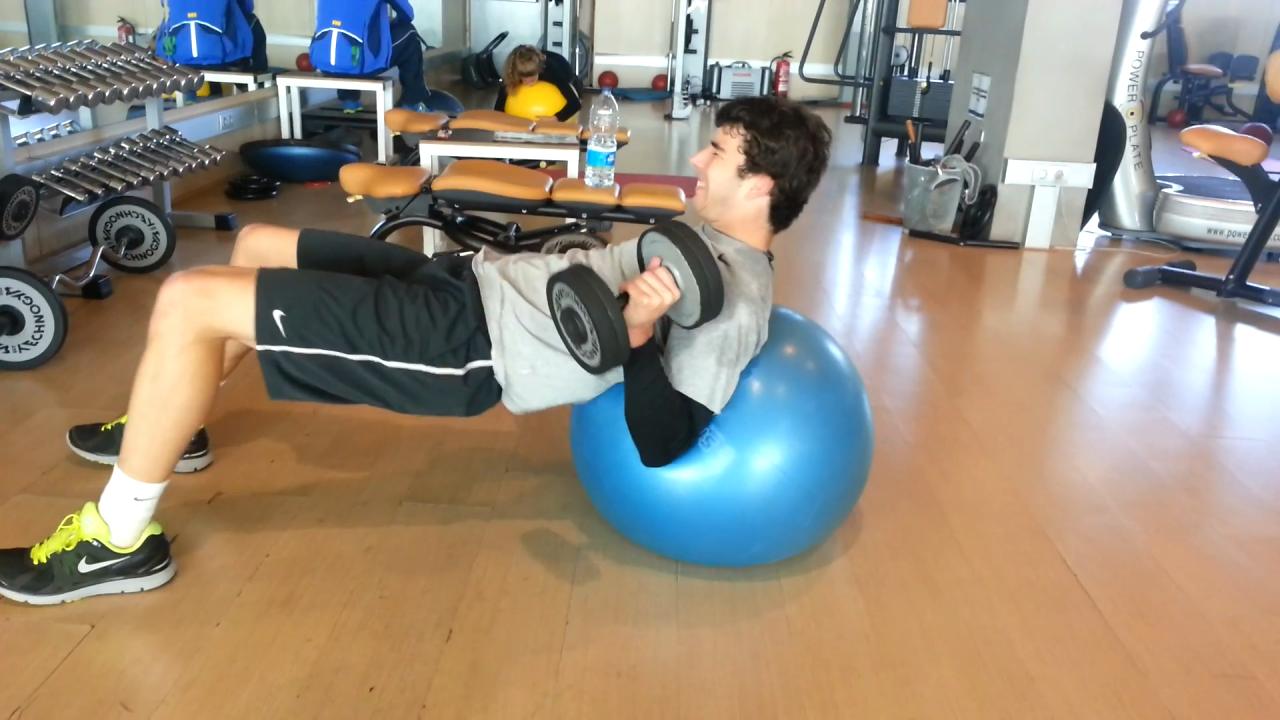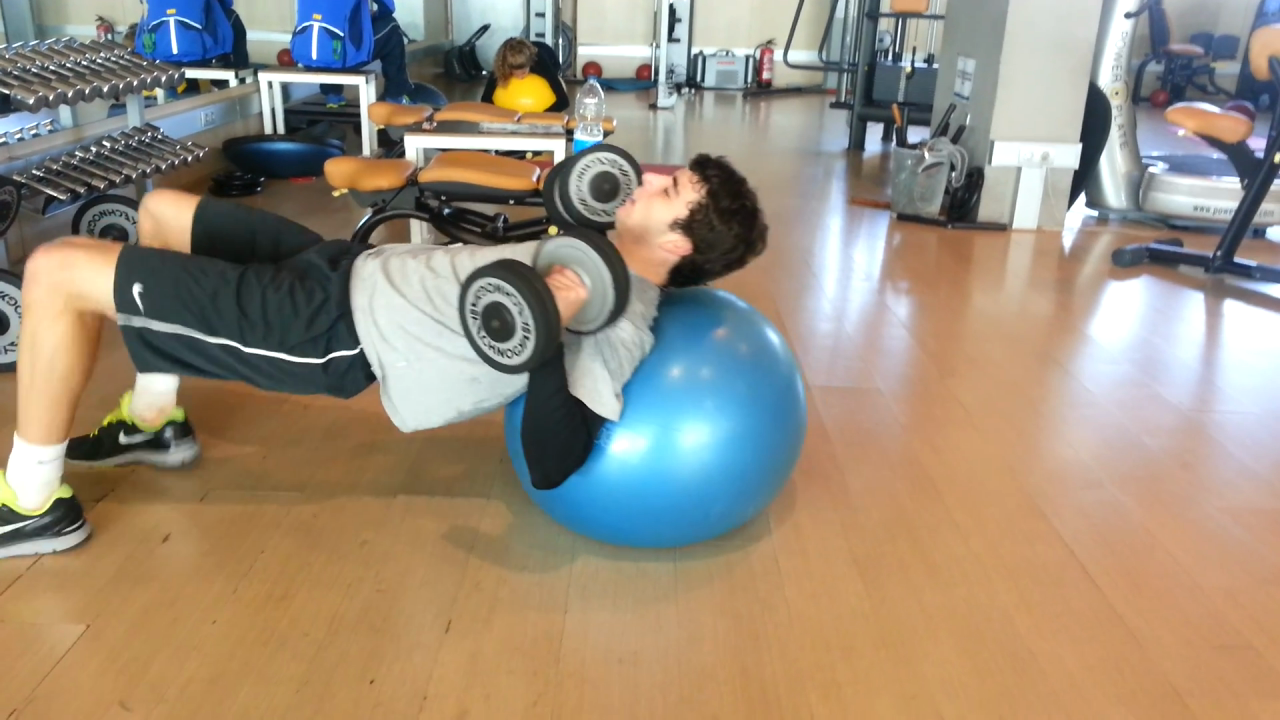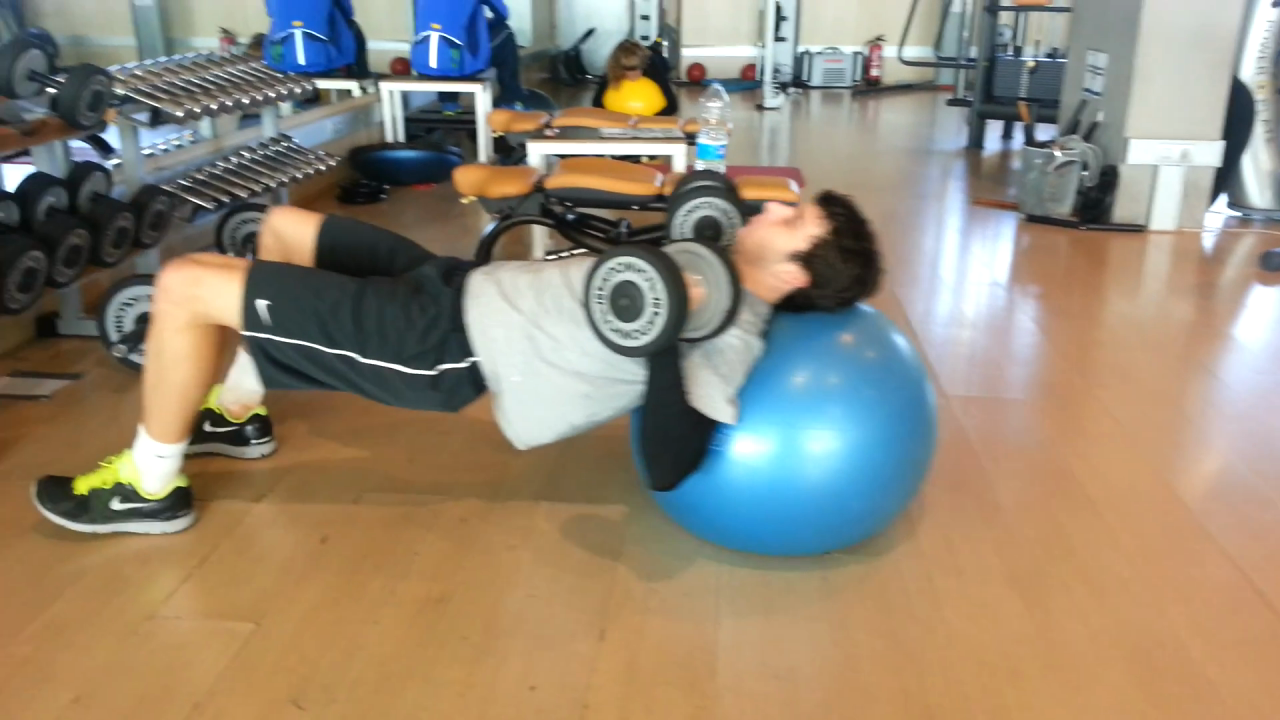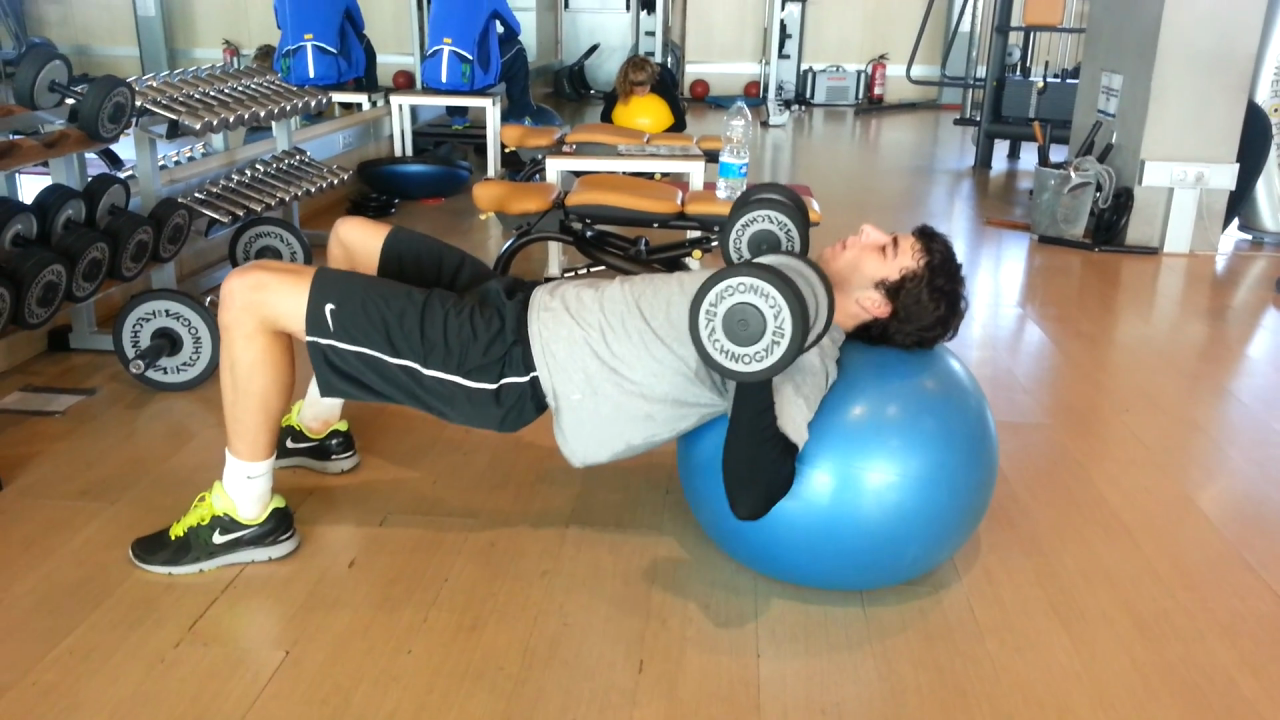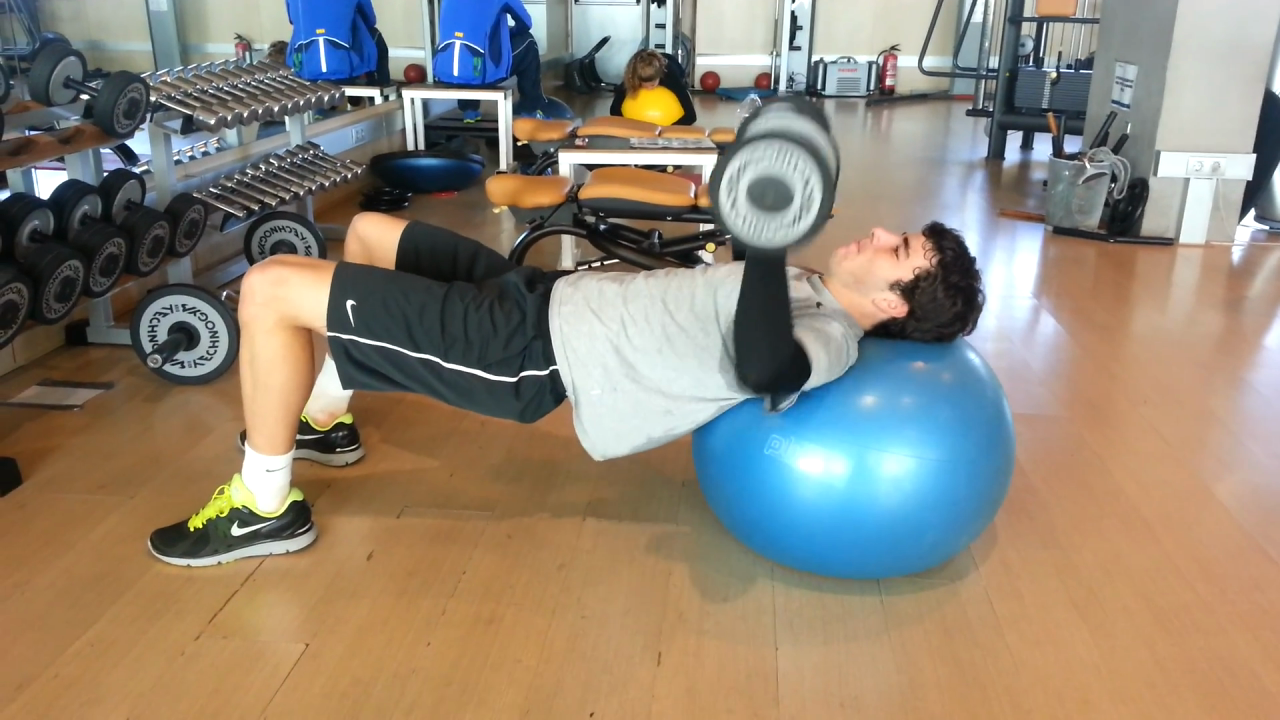
dt=1s
person 1, frame 1
left shoulder: (735, 305)
right shoulder: (714, 247)
left elbow: (661, 441)
left wrist: (639, 332)
left hip: (468, 343)
right hip: (469, 284)
left knee: (190, 302)
right knee: (258, 244)
left ankle: (120, 538)
right ankle: (171, 423)
person 1, frame 2
left shoulder: (617, 326)
left elbow: (549, 463)
left hip: (336, 326)
right hip: (354, 270)
right knee: (161, 211)
right ankle: (153, 421)
person 1, frame 3
left shoulder: (730, 338)
left elbow: (667, 466)
left wrist: (668, 334)
left hip: (446, 341)
right hip: (466, 288)
left knee: (186, 285)
right knee: (284, 225)
left ankle: (150, 485)
right ankle: (237, 412)
person 1, frame 4
left shoulder: (804, 357)
left elbow: (750, 494)
left hip: (512, 358)
right hip: (530, 305)
left knee: (250, 292)
right knee: (350, 235)
left ankle: (246, 512)
right ankle: (318, 427)
person 1, frame 5
left shoulder: (826, 341)
right shoulder: (811, 293)
left elbow: (760, 367)
left hip: (531, 351)
right hip: (551, 297)
left knee: (272, 288)
right knee: (368, 230)
left ankle: (265, 505)
right ankle: (324, 417)
